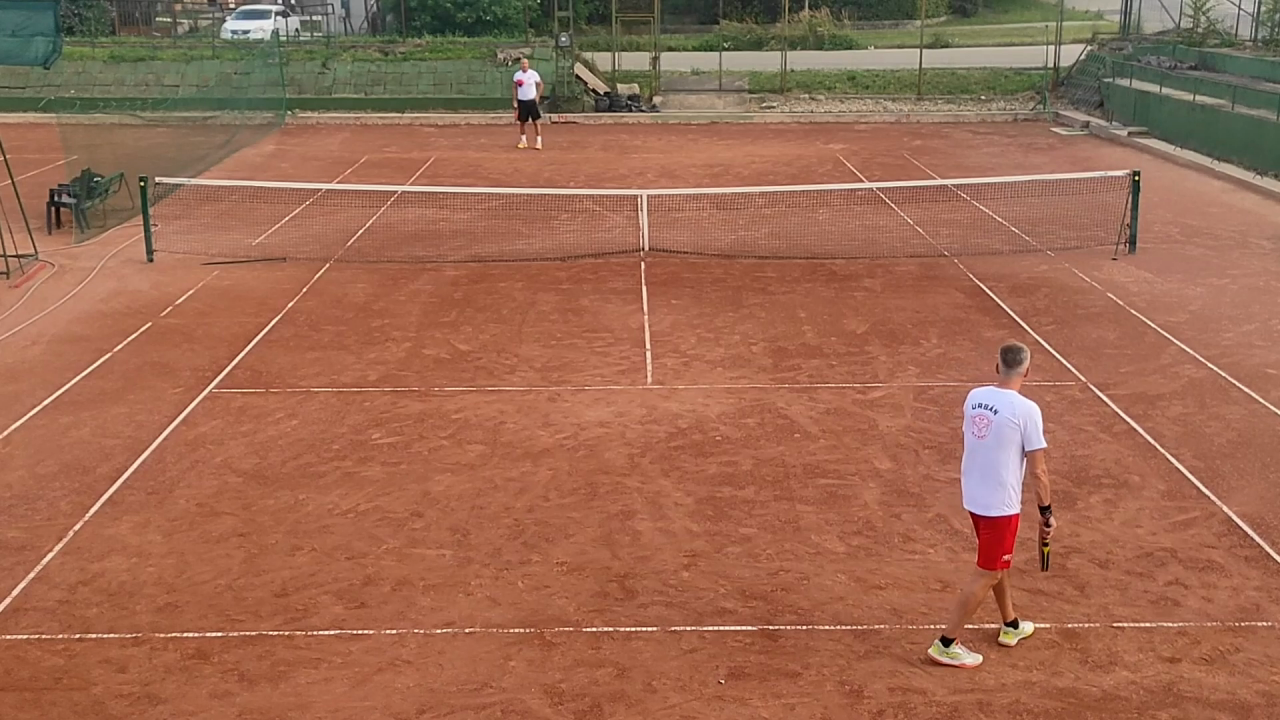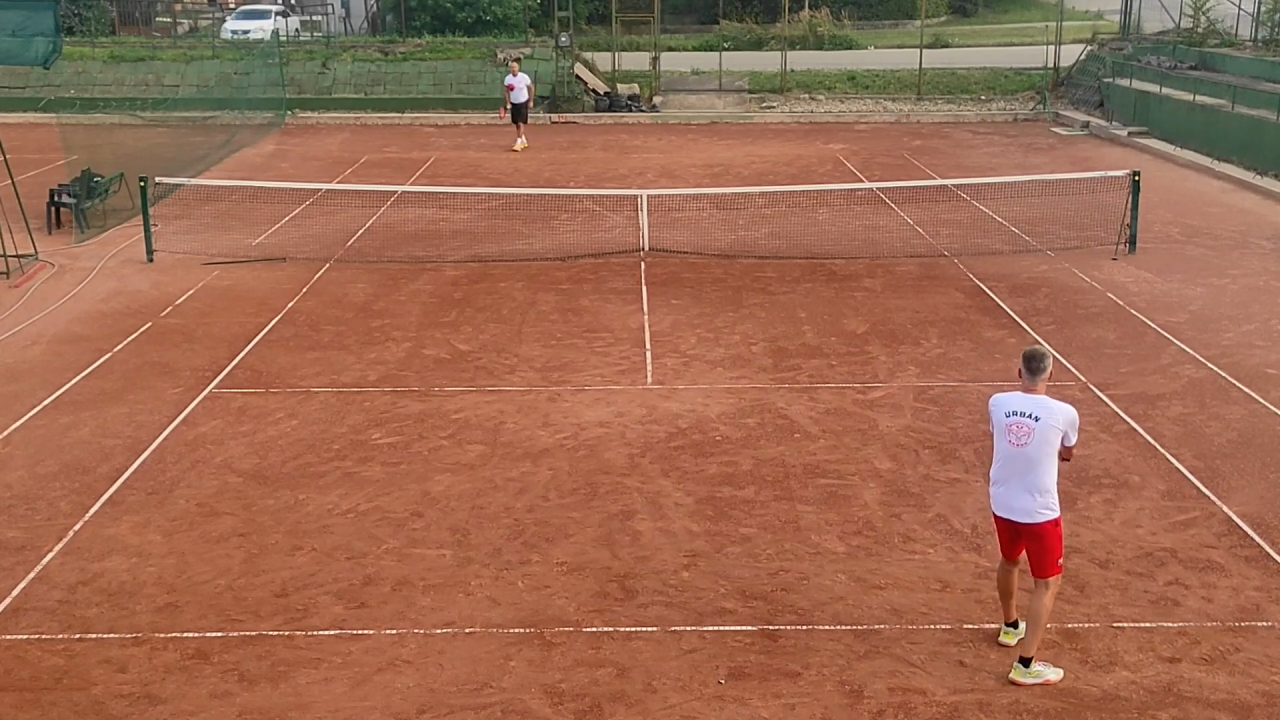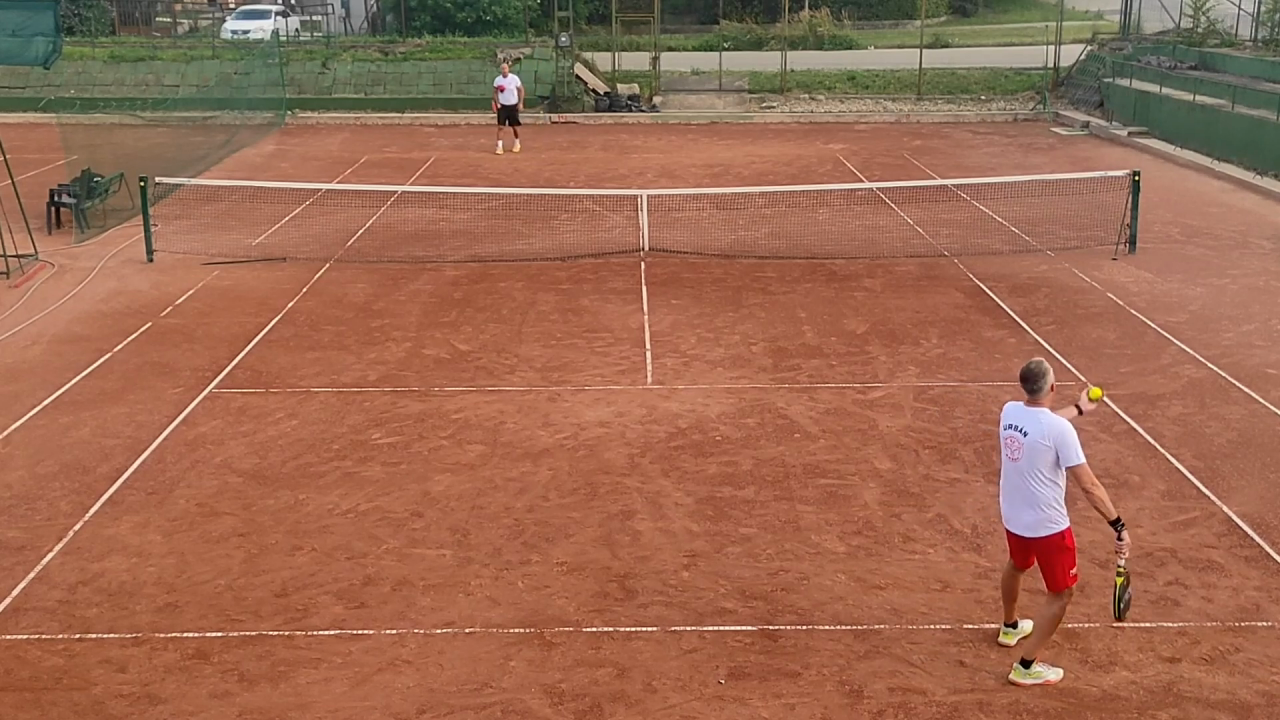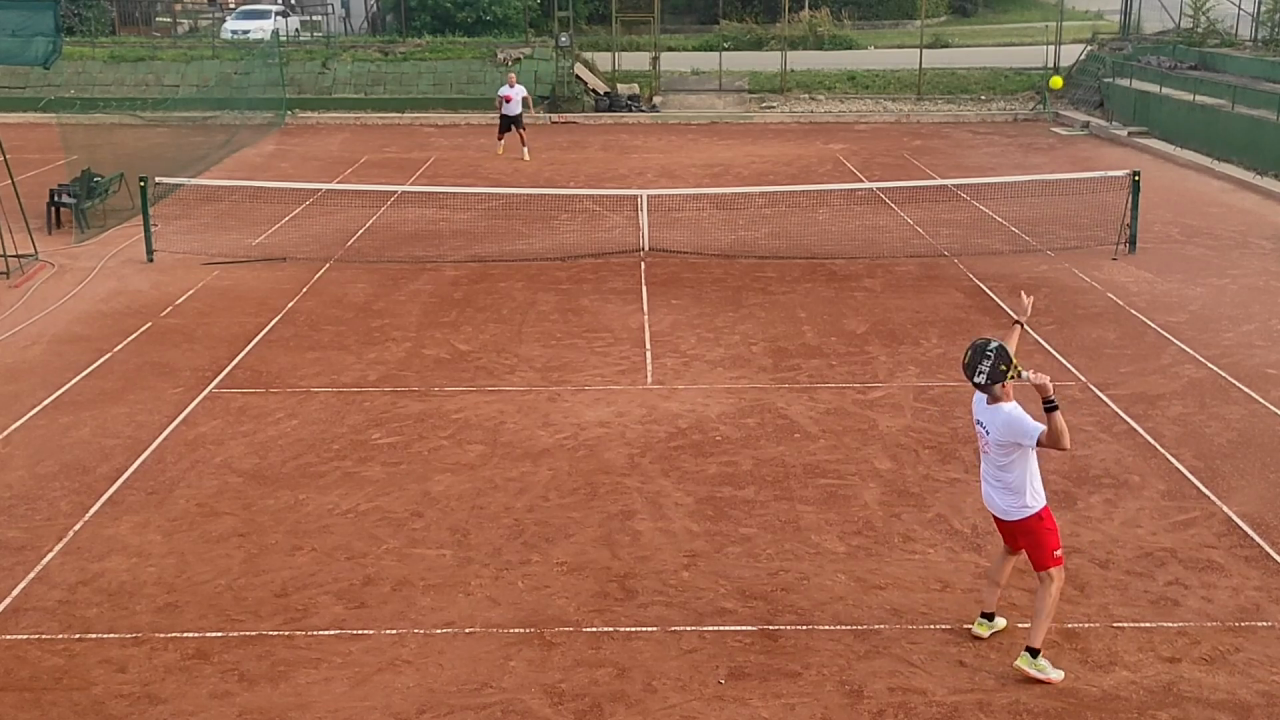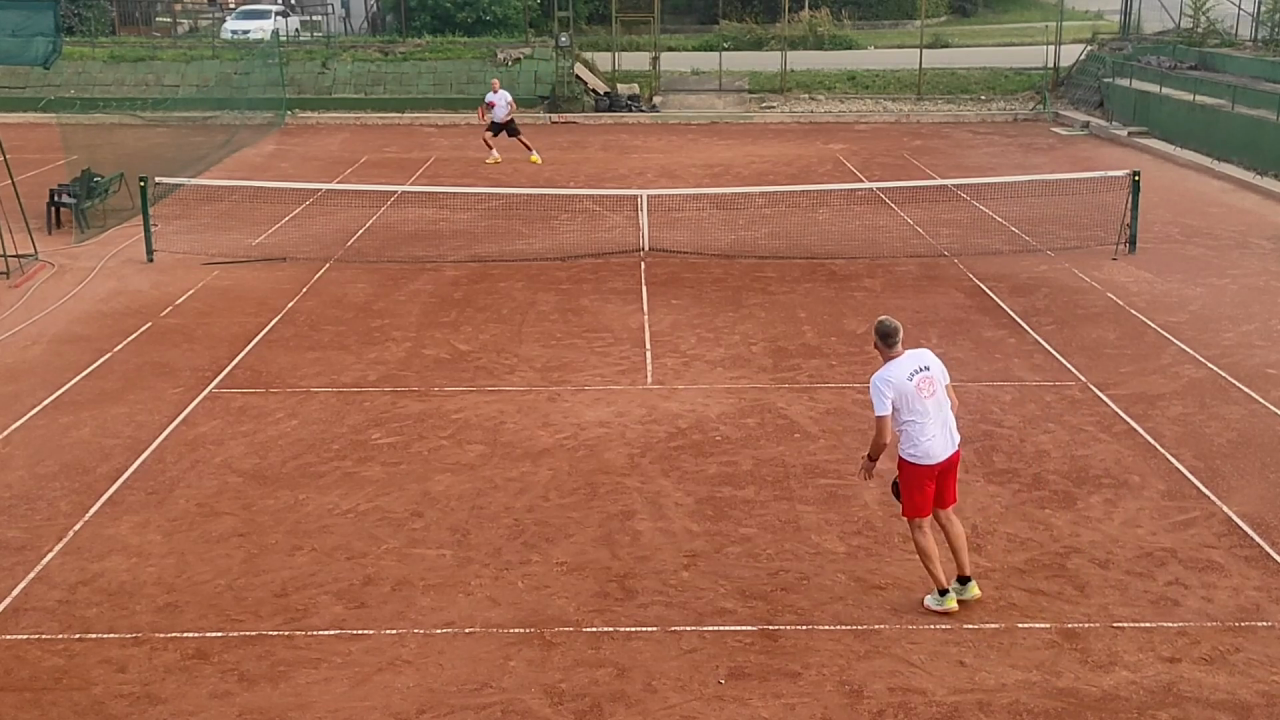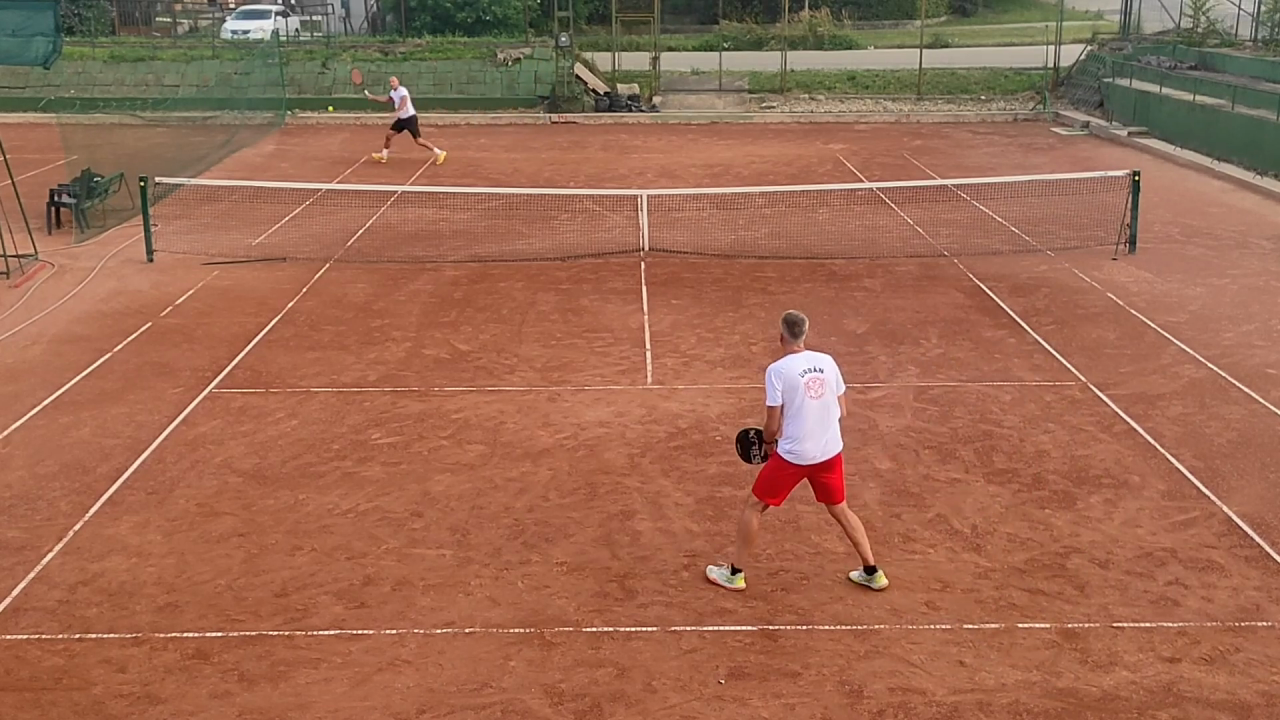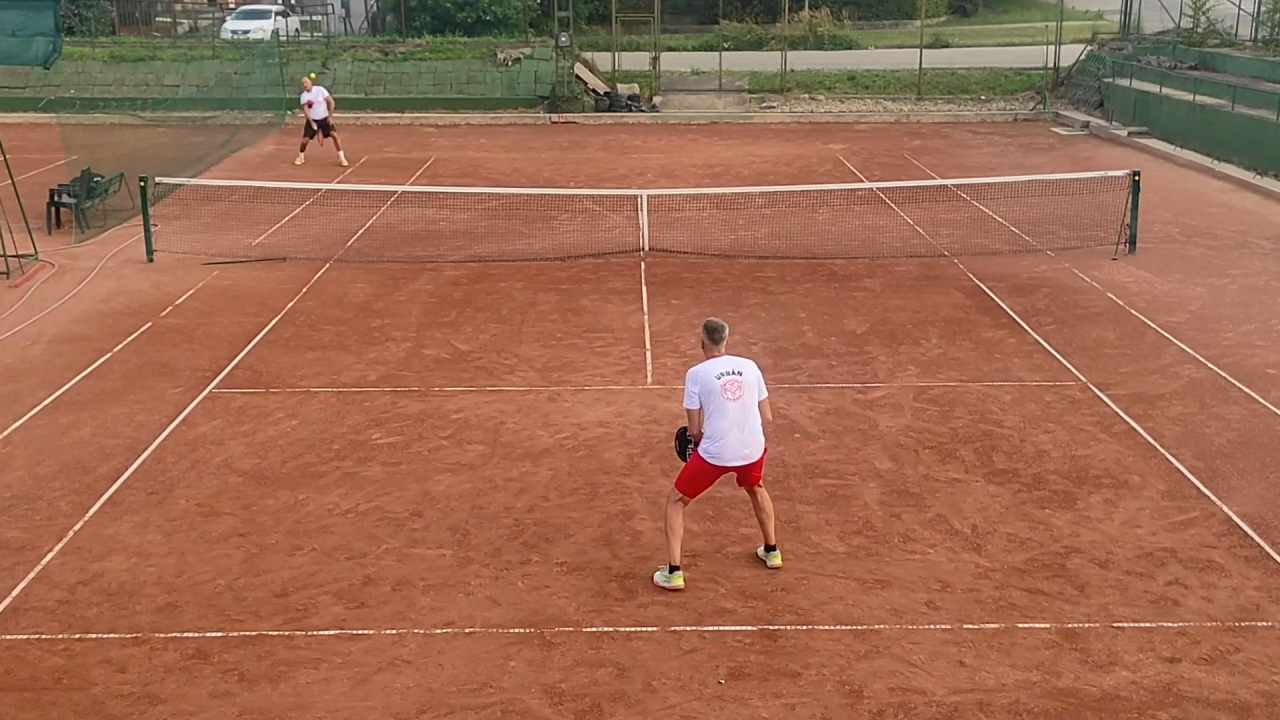
dt=0.7s
person 1, frame 1
left shoulder: (974, 397)
right shoulder: (1027, 410)
right elbow: (1038, 470)
right wrist: (1046, 511)
left hip: (974, 497)
right hip: (1001, 504)
left knee: (999, 562)
right knee: (987, 575)
left ankle: (1011, 625)
right ankle: (946, 644)
person 1, frame 2
left shoulder: (997, 403)
right shoulder: (1064, 413)
left hip: (1002, 505)
right hip: (1041, 512)
left knee: (1009, 562)
right knee: (1046, 585)
left ankle: (1011, 626)
right ankle: (1025, 665)
person 1, frame 3
left shoulder: (1009, 411)
right shoulder: (1060, 430)
right elbow: (1088, 485)
left wrist: (1079, 407)
right wrist: (1118, 527)
left hip: (1012, 518)
right hip: (1048, 525)
left knee: (1016, 566)
right knee: (1062, 594)
left ankle: (1010, 627)
right ankle: (1026, 667)
person 1, frame 4
left shoulder: (981, 400)
right shoulder: (1011, 418)
left elbow: (1000, 353)
right elbow: (1060, 443)
left wrist: (1019, 321)
right wrist: (1048, 399)
left hip: (997, 501)
right hip: (1027, 508)
left knee: (1011, 549)
right knee: (1052, 577)
left ankle: (986, 618)
right ankle: (1033, 656)
person 1, frame 5
left shoulder: (881, 379)
right shoulder: (928, 356)
left elbow: (884, 437)
right elbow: (953, 403)
left wrist: (871, 459)
left hip: (918, 458)
right hip: (950, 449)
left knee: (919, 526)
right knee: (945, 515)
left ankle: (943, 594)
right ankle: (966, 582)
person 1, frame 6
left shoulder: (777, 370)
right shoulder: (827, 362)
left elbow: (773, 426)
right elbow: (841, 411)
left wrist: (770, 440)
left hip: (793, 455)
right hip: (830, 451)
left knee: (753, 506)
right knee: (839, 509)
left ankle: (734, 573)
right ankle: (872, 573)
person 1, frame 7
left shoulder: (696, 374)
right shoulder: (750, 367)
left elbow: (694, 430)
right elbow: (767, 417)
left hip: (714, 454)
right hip: (753, 451)
left knee: (675, 501)
right knee: (756, 489)
left ankle: (674, 571)
right ankle: (771, 551)
